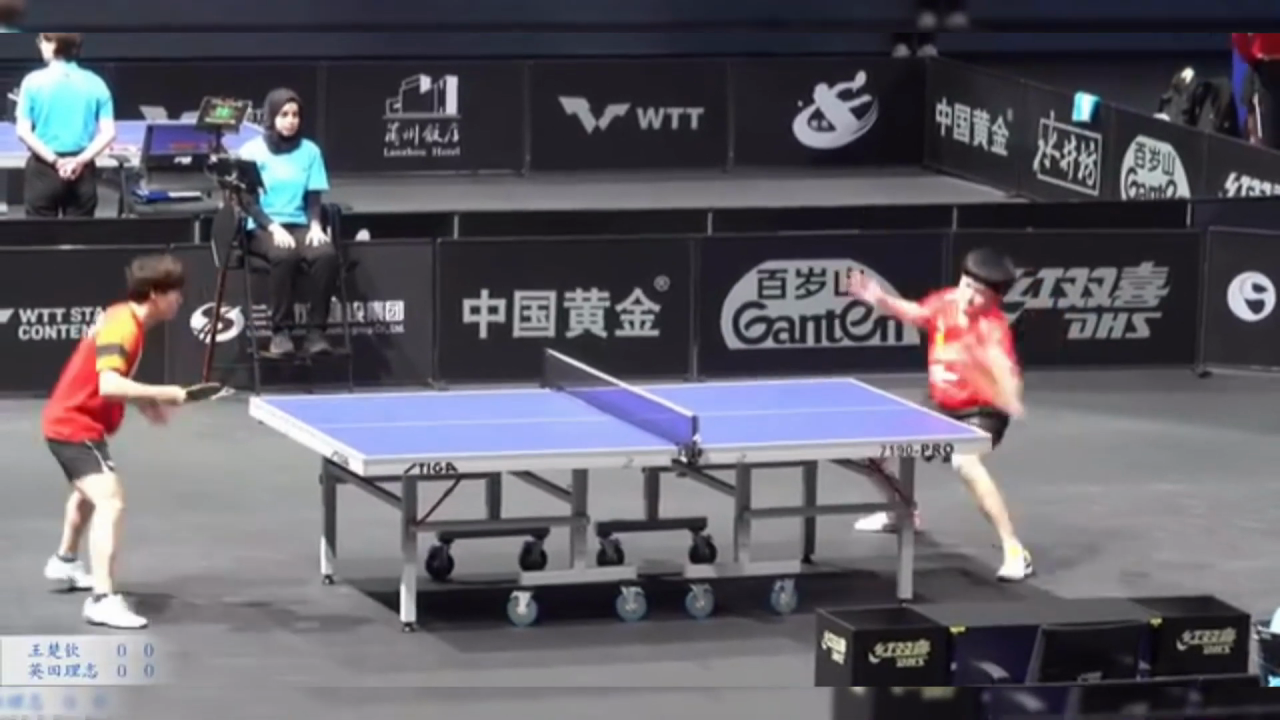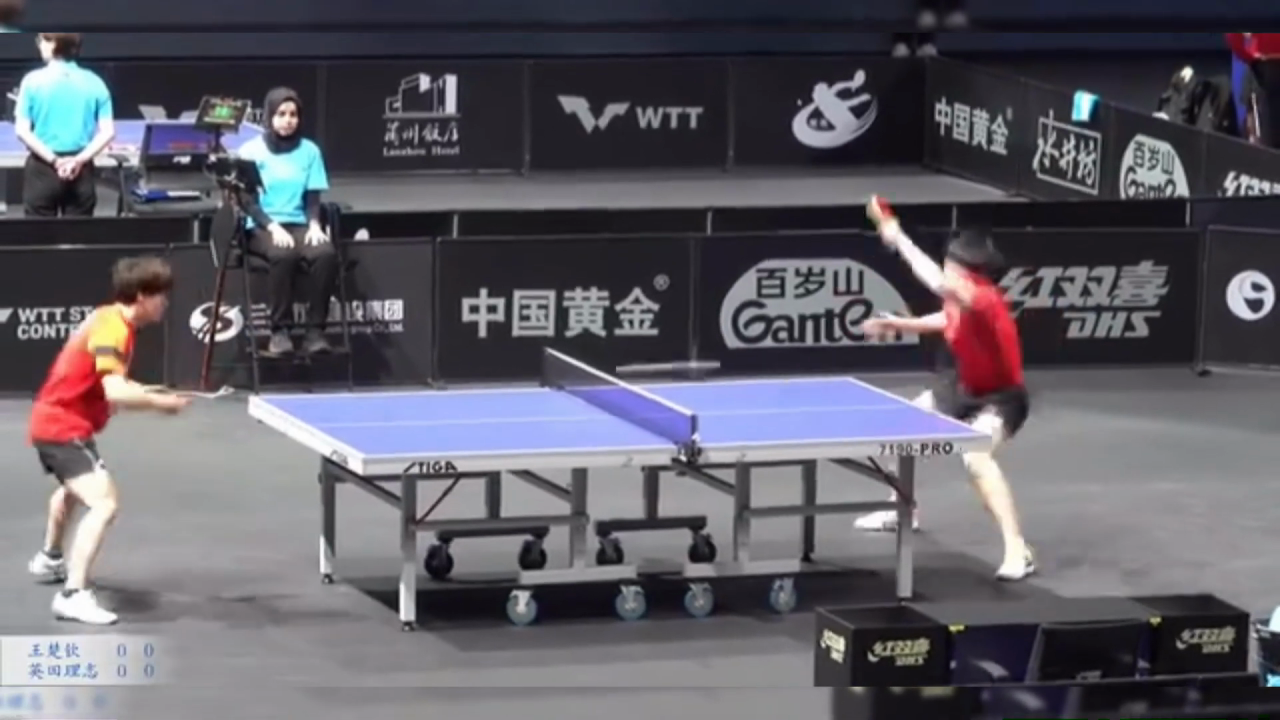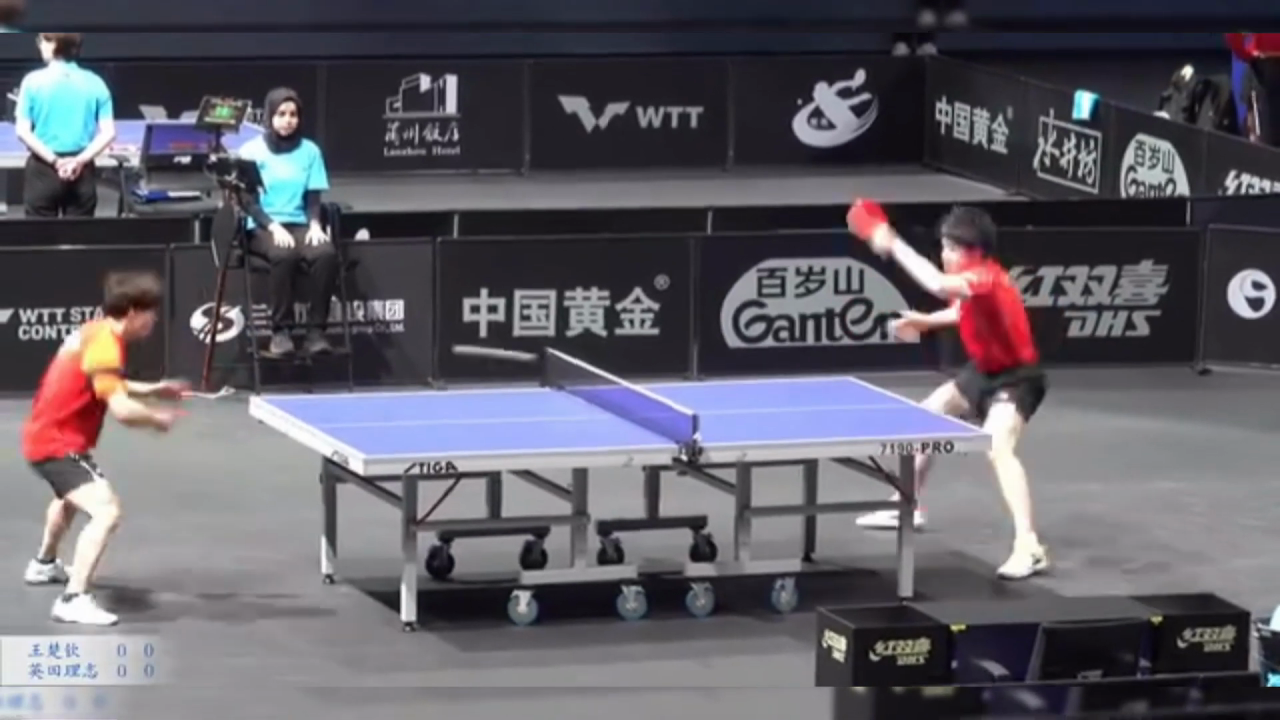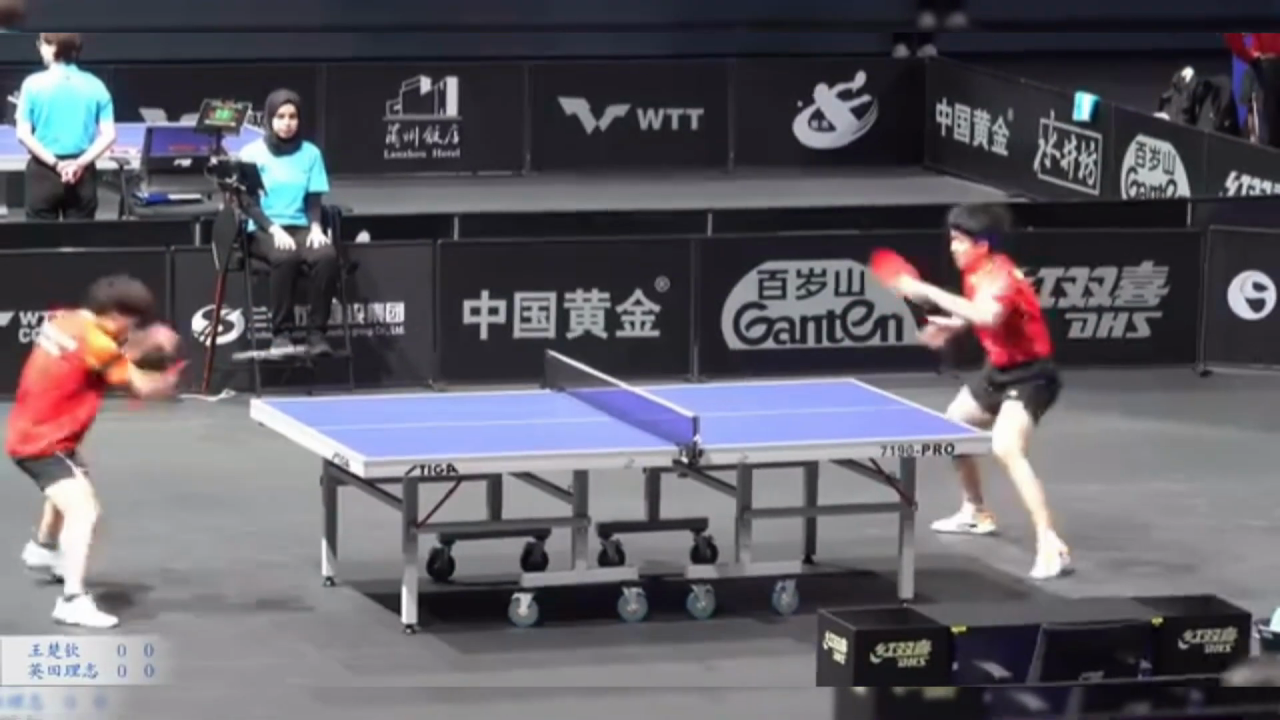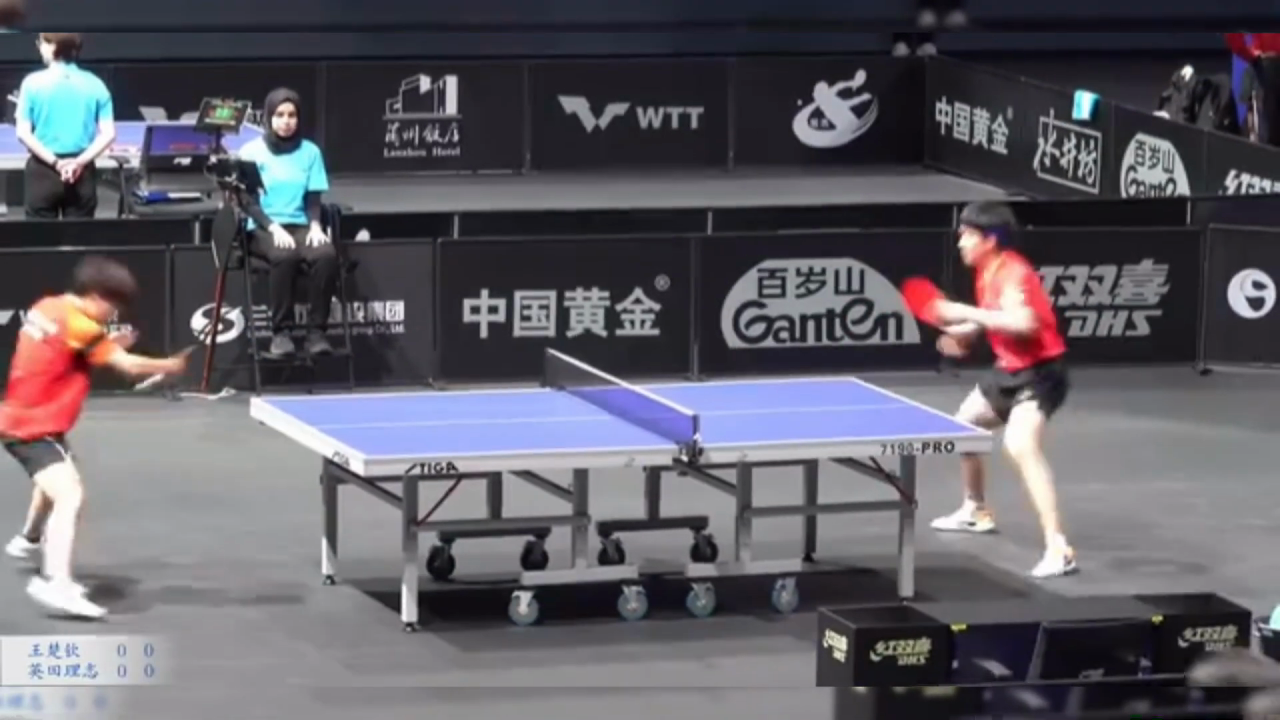
dt=0.1s
person 1, frame 1
left shoulder: (992, 329)
right shoulder: (946, 303)
left elbow: (1007, 384)
right elbow: (914, 314)
right wrist: (878, 298)
left hip: (979, 415)
right hip: (940, 409)
left knee: (966, 464)
left ankle: (1013, 552)
right ankle: (901, 513)
person 1, frame 2
left shoulder: (984, 301)
right shoulder: (959, 297)
left elbow: (941, 286)
right elbow: (945, 318)
left wrist: (900, 238)
right wrist: (898, 324)
left hip: (1000, 398)
right hip: (965, 388)
left knee: (975, 460)
left ankle: (1017, 551)
person 1, frame 3
left shoulder: (987, 280)
right shoulder: (967, 281)
left elbow: (941, 285)
left wrist: (894, 245)
right wrist: (921, 321)
left hip: (1016, 378)
right hip: (983, 371)
left knee: (998, 450)
left ankle: (1028, 548)
person 1, frame 4
left shoulder: (997, 275)
right shoulder: (980, 272)
left elbow: (986, 316)
left wrist: (925, 291)
right wrist: (945, 325)
left hip: (1030, 373)
right hip: (1000, 370)
left knee: (1006, 449)
right knee: (954, 426)
left ankle: (1051, 548)
right ankle: (977, 512)
person 1, frame 5
left shoulder: (1012, 274)
right shoulder: (989, 272)
left elbow: (1023, 323)
left wrist: (966, 313)
right wrist: (966, 331)
left hip: (1040, 374)
right hip: (1010, 371)
left knee: (1021, 448)
right knee: (962, 428)
left ankle: (1058, 549)
right ankle: (975, 511)
person 2, frame 1
left shoulder: (125, 319)
right shoulder: (122, 327)
right elbow: (109, 386)
left wrist: (147, 398)
right wrist: (163, 393)
left hip: (70, 422)
right hip: (74, 428)
left knee: (87, 492)
right knee: (110, 504)
left ankle: (65, 562)
right ankle: (102, 598)
person 2, frame 2
left shoulder: (110, 320)
right shoulder: (112, 330)
right elbow: (116, 392)
left wrist: (145, 392)
right wrist: (163, 401)
left hip: (55, 422)
right hip: (63, 428)
left knee: (72, 487)
right knee: (104, 504)
left ankle: (49, 558)
right ankle: (73, 595)
person 2, frame 3
left shoulder: (101, 336)
right shoulder: (102, 347)
left elbow: (109, 385)
right elbow: (122, 410)
left wrist: (154, 389)
right wrist: (157, 418)
left hip: (45, 436)
right hip: (57, 445)
left knee: (69, 494)
right knee: (107, 514)
left ankle: (43, 564)
right ankle: (74, 598)
person 2, frame 4
left shoulder: (61, 321)
right shoulder: (94, 340)
left elbow: (113, 362)
right elbow: (141, 385)
left wrist: (148, 341)
right wrist: (164, 383)
left hip: (28, 435)
right hip: (43, 443)
left knee: (64, 489)
right knee: (85, 514)
left ankle: (42, 548)
right ankle: (73, 601)
person 2, frame 5
left shoulder: (45, 308)
right shoulder: (76, 323)
right elbow: (126, 364)
left wrist: (112, 340)
right wrist: (167, 365)
right hip: (33, 429)
left knee: (57, 481)
right knee: (71, 501)
right ankle: (54, 583)
person 3, frame 1
left shoulder: (310, 151)
right shoulder: (251, 151)
left elbow: (313, 197)
right elbow: (248, 201)
left wrist: (315, 225)
right wrist: (274, 227)
left hip: (299, 225)
right hip: (262, 228)
left knee: (326, 255)
right knee: (285, 256)
left ankle: (316, 330)
right ankle: (280, 331)
person 3, frame 2
left shoulder: (309, 150)
right shoulder: (251, 150)
left elbow: (313, 197)
right elbow: (248, 200)
left wrist: (314, 225)
right wrist: (273, 226)
left hip: (299, 225)
right hip: (262, 227)
left knee: (325, 254)
right knee: (284, 255)
left ankle: (315, 330)
right ankle: (279, 330)
person 3, frame 3
left shoulder: (310, 150)
right shoulder: (251, 150)
left elbow: (313, 197)
right elbow: (248, 201)
left wrist: (314, 224)
right wrist: (274, 226)
left hip: (299, 224)
right hip: (262, 227)
left knee: (326, 254)
right knee: (285, 255)
left ankle: (316, 330)
right ankle: (280, 330)
person 3, frame 4
left shoulder: (310, 153)
right shoulder: (252, 153)
left elbow: (314, 200)
right elbow: (249, 203)
left wrist: (316, 228)
right wrist: (274, 229)
left hip: (300, 227)
right hip: (263, 230)
left knee: (326, 257)
right knee: (286, 258)
left ankle: (316, 332)
right ankle: (281, 333)
person 3, frame 5
left shoulder: (310, 152)
right shoulder: (251, 151)
left elbow: (313, 199)
right elbow: (248, 202)
left wrist: (315, 226)
right wrist: (274, 228)
left hip: (299, 225)
right hip: (262, 229)
left knee: (326, 256)
right knee: (285, 256)
left ankle: (316, 331)
right ankle: (281, 331)
person 4, frame 1
left shoulder: (34, 81)
right shoulder: (95, 83)
left elbow: (23, 131)
right elbow: (108, 132)
left wrist: (54, 160)
right wrist: (80, 160)
left hip: (43, 169)
right hip: (82, 171)
person 4, frame 2
left shoulder: (33, 81)
right shoulder: (94, 82)
left elbow: (22, 130)
right elbow: (107, 132)
left wrist: (54, 160)
right wrist: (79, 160)
left hip: (42, 169)
right hip: (81, 170)
person 4, frame 3
left shoulder: (33, 81)
right shoulder: (95, 82)
left elbow: (23, 131)
right elbow: (108, 132)
left wrist: (54, 160)
right wrist: (80, 160)
left hip: (43, 169)
right hip: (81, 171)
person 4, frame 4
left shoulder: (33, 84)
right shoulder: (95, 85)
left elbow: (23, 134)
right elbow: (109, 135)
left wrist: (55, 164)
right wrist: (80, 163)
left hip: (43, 172)
right hip: (82, 173)
person 4, frame 5
left shoulder: (33, 82)
right shoulder: (95, 84)
left elbow: (23, 132)
right elbow: (108, 133)
left wrist: (54, 162)
right wrist: (80, 161)
left hip: (43, 171)
right hip: (82, 171)
